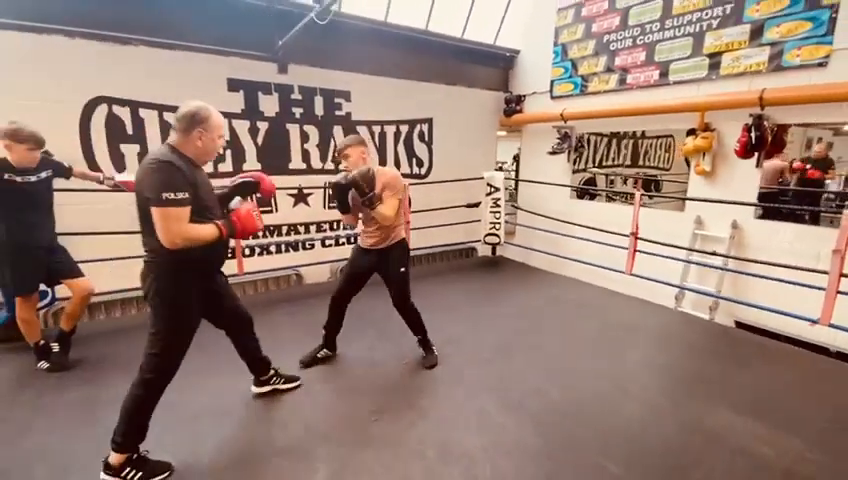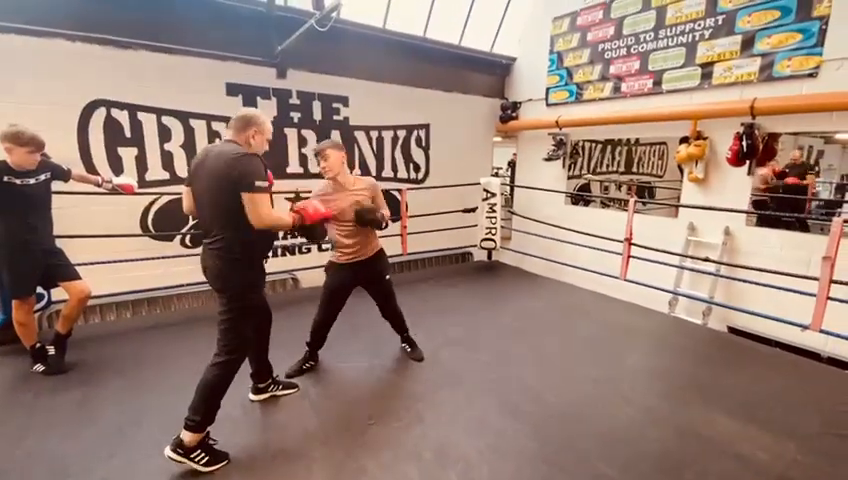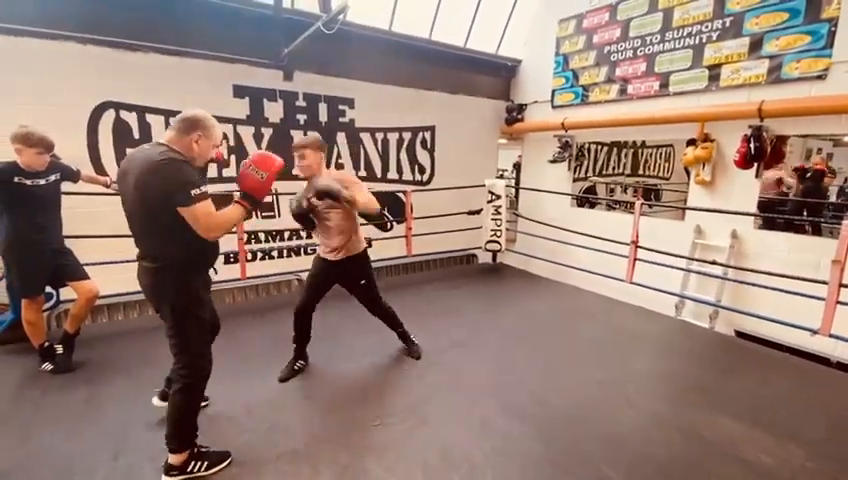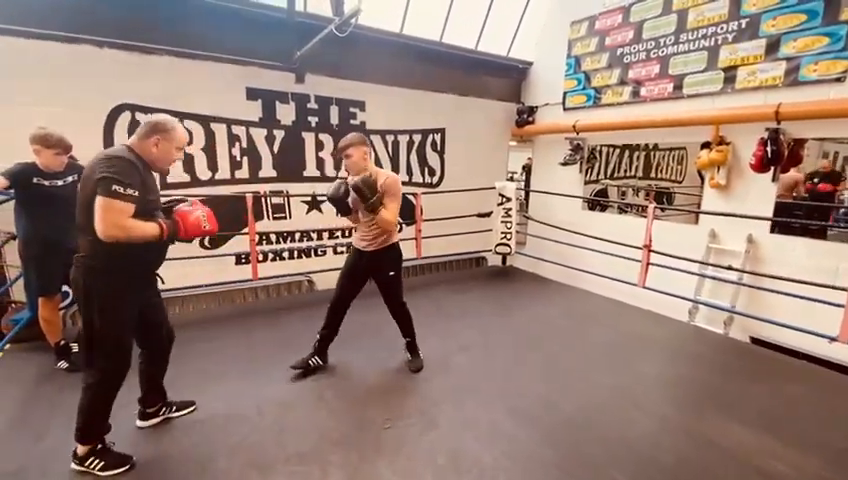
dt=0.7s
person 1, frame 1
left shoulder: (189, 165)
right shoulder: (165, 170)
right elbow: (173, 236)
left wrist: (229, 197)
right wrist: (228, 227)
left hip: (204, 274)
right hip: (174, 282)
left knee: (240, 323)
right knee: (160, 367)
left ankle: (265, 376)
person 1, frame 2
left shoulder: (203, 157)
right shoulder: (245, 161)
left elbow: (190, 206)
right elbow: (262, 219)
right wrist: (302, 215)
left hip: (219, 255)
right hip: (238, 263)
left knee: (260, 318)
right knee: (232, 348)
left ankle: (263, 382)
right ankle: (189, 439)
person 1, frame 3
left shoulder: (140, 158)
right shoulder: (172, 168)
right elbow: (211, 227)
right wrist: (251, 197)
left hip: (163, 271)
right hip: (179, 278)
left knee: (207, 328)
right knee: (195, 362)
left ankle: (172, 392)
person 1, frame 4
left shoulder: (134, 166)
right shoulder: (119, 167)
right elbow: (110, 228)
left wrist: (171, 215)
right wrist: (170, 228)
left hip: (134, 276)
right hip: (105, 281)
left knee: (160, 337)
right knee: (109, 364)
left ankle: (153, 405)
right ankle: (86, 448)
person 2, frame 1
left shoulder: (47, 164)
left elbow: (76, 171)
left wrist: (106, 179)
left hip: (49, 244)
left knee: (84, 289)
right knee: (26, 301)
left ankle: (60, 343)
right ankle: (41, 351)
person 2, frame 2
left shoulder: (46, 167)
left elbow: (74, 175)
left wrist: (104, 182)
left hip: (47, 247)
left knee: (81, 292)
right knee: (23, 304)
left ankle: (57, 345)
right ankle: (38, 355)
person 2, frame 3
left shoulder: (56, 168)
left elbow: (83, 176)
left wrist: (109, 182)
left hip: (55, 246)
right hip: (22, 251)
left knee: (89, 292)
right knee: (33, 302)
left ankle: (65, 343)
right ankle: (46, 353)
person 2, frame 4
left shoulder: (73, 169)
right shoulder: (24, 172)
left hip: (71, 247)
right hip: (38, 250)
right knee: (49, 301)
left ankle: (80, 343)
right ankle: (61, 351)
person 3, frame 1
left shoulder: (389, 176)
right shoulder: (354, 184)
left elbow: (387, 218)
right elbow: (349, 223)
left wrist: (367, 193)
right wrist: (341, 200)
left hip: (393, 247)
right hip: (365, 248)
left knee: (402, 303)
right knee: (339, 297)
left ankle: (426, 345)
right ankle: (327, 345)
person 3, frame 2
left shoulder: (369, 185)
right shoulder: (320, 195)
left elbow: (384, 214)
left wrist: (378, 217)
left hip: (373, 258)
right hip: (342, 265)
left knee: (389, 308)
right knee: (324, 316)
left ankle: (407, 340)
right ankle: (310, 356)
person 3, frame 3
left shoulder: (342, 179)
right shoulder: (309, 189)
left elbow: (373, 208)
left wrist: (340, 194)
right wrist: (303, 214)
left hip: (353, 257)
right hip: (325, 259)
left knee: (375, 304)
right knee: (303, 308)
left ankle: (405, 336)
right ankle: (299, 357)
person 3, frame 4
left shoulder: (389, 180)
right shoulder: (353, 180)
left elbow: (390, 223)
left wrist: (371, 201)
right wrist: (342, 204)
left hip: (385, 252)
right hip: (359, 251)
left knee: (396, 304)
right knee: (338, 302)
left ankle: (413, 349)
right ankle: (319, 354)
